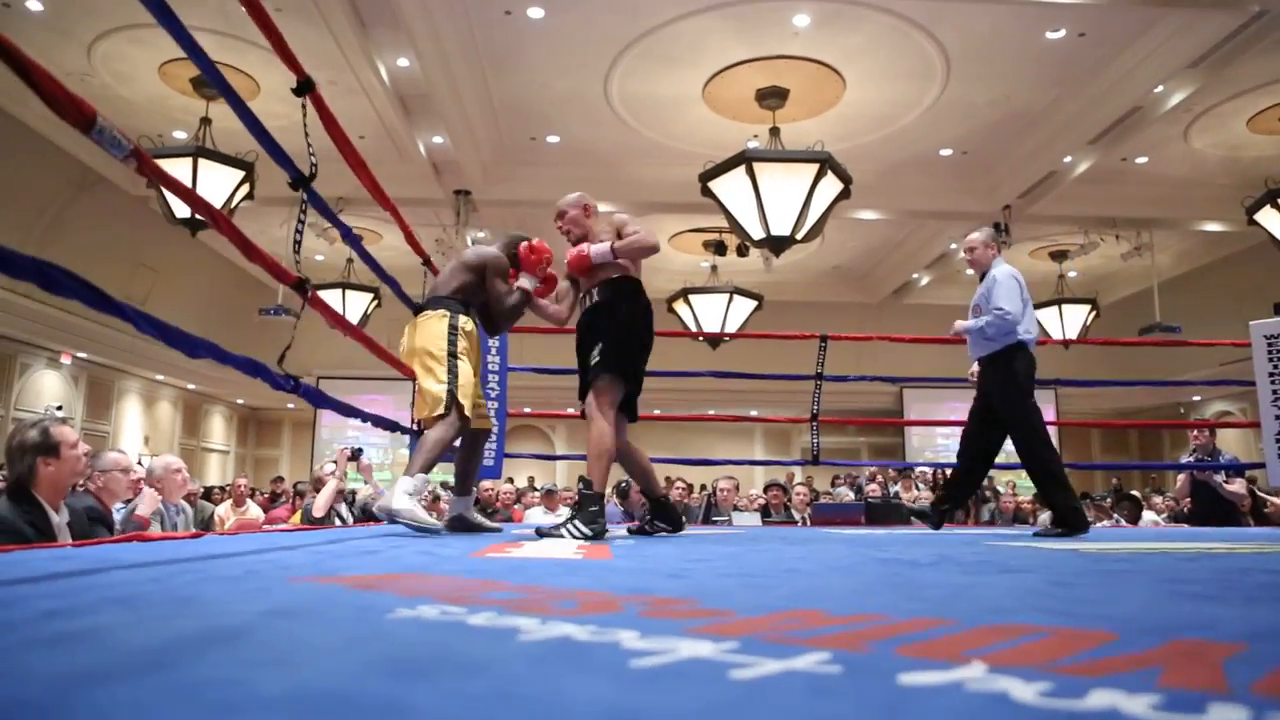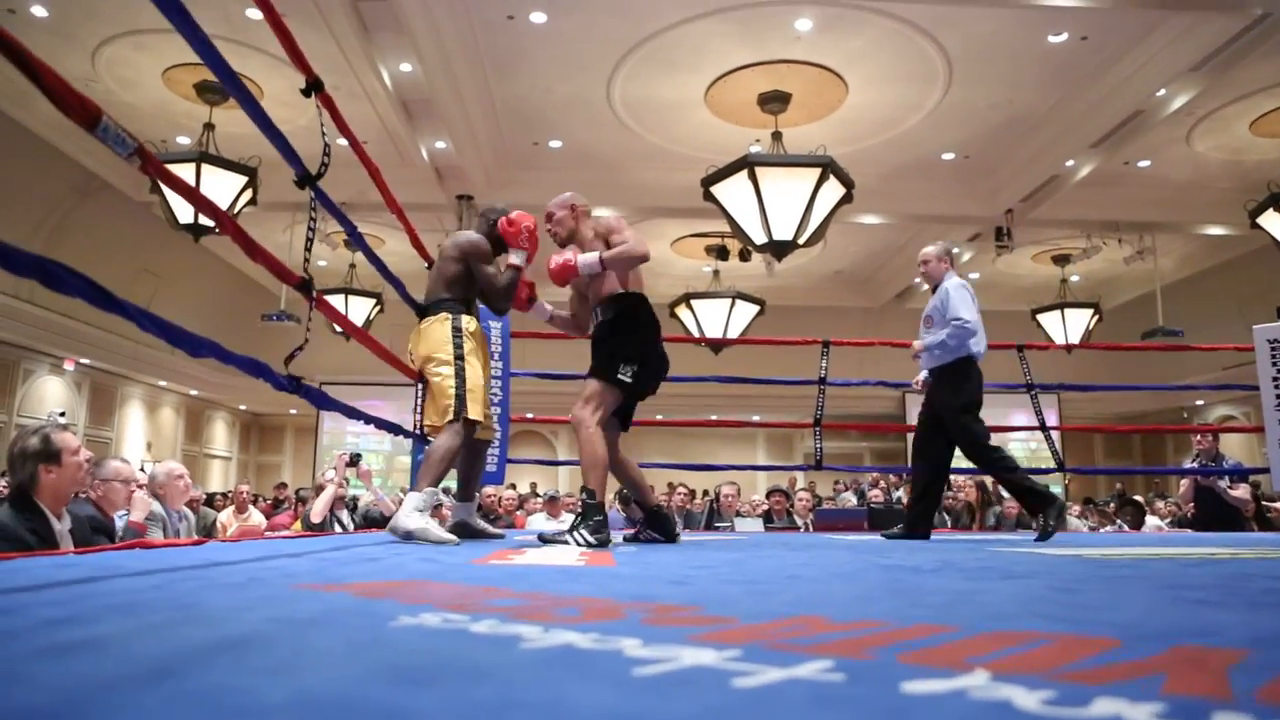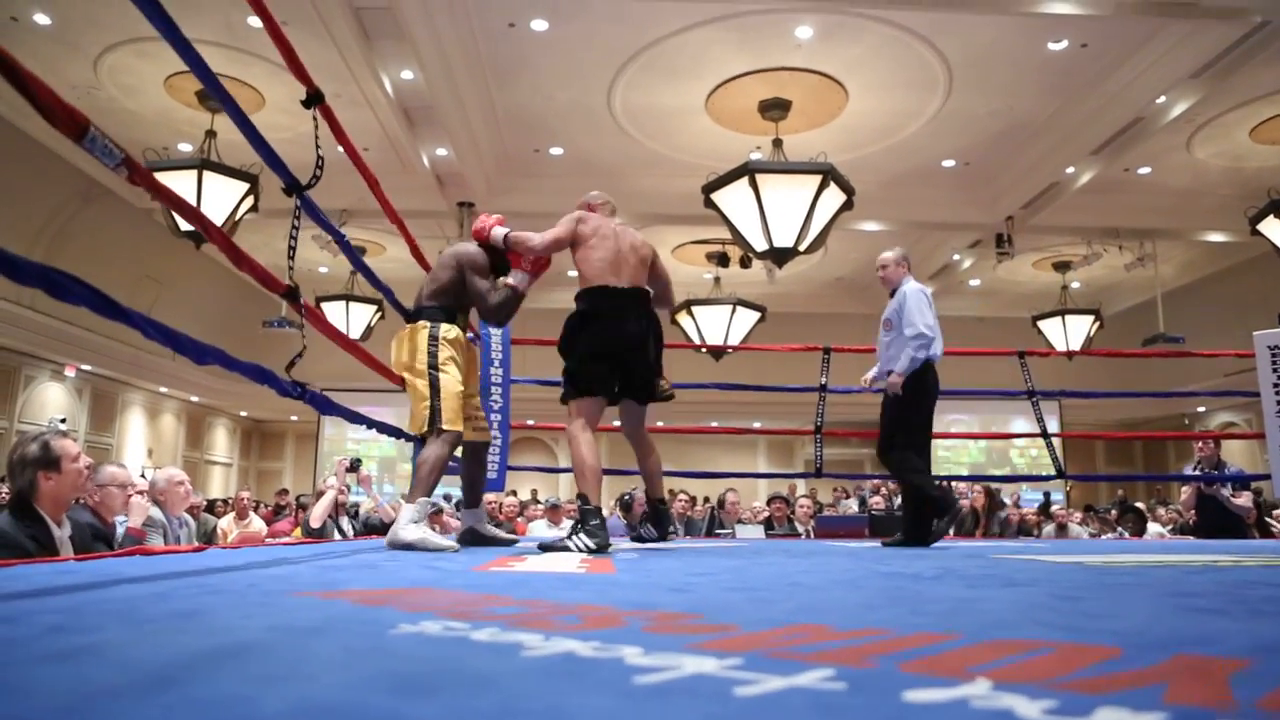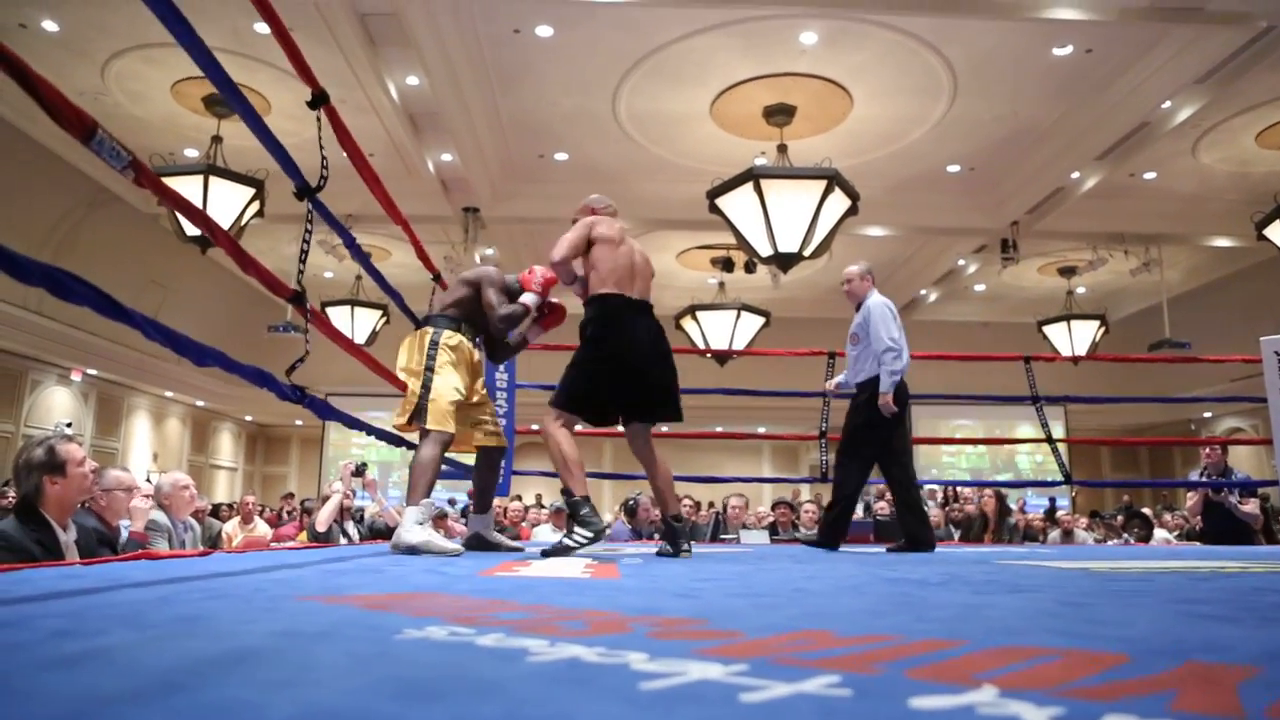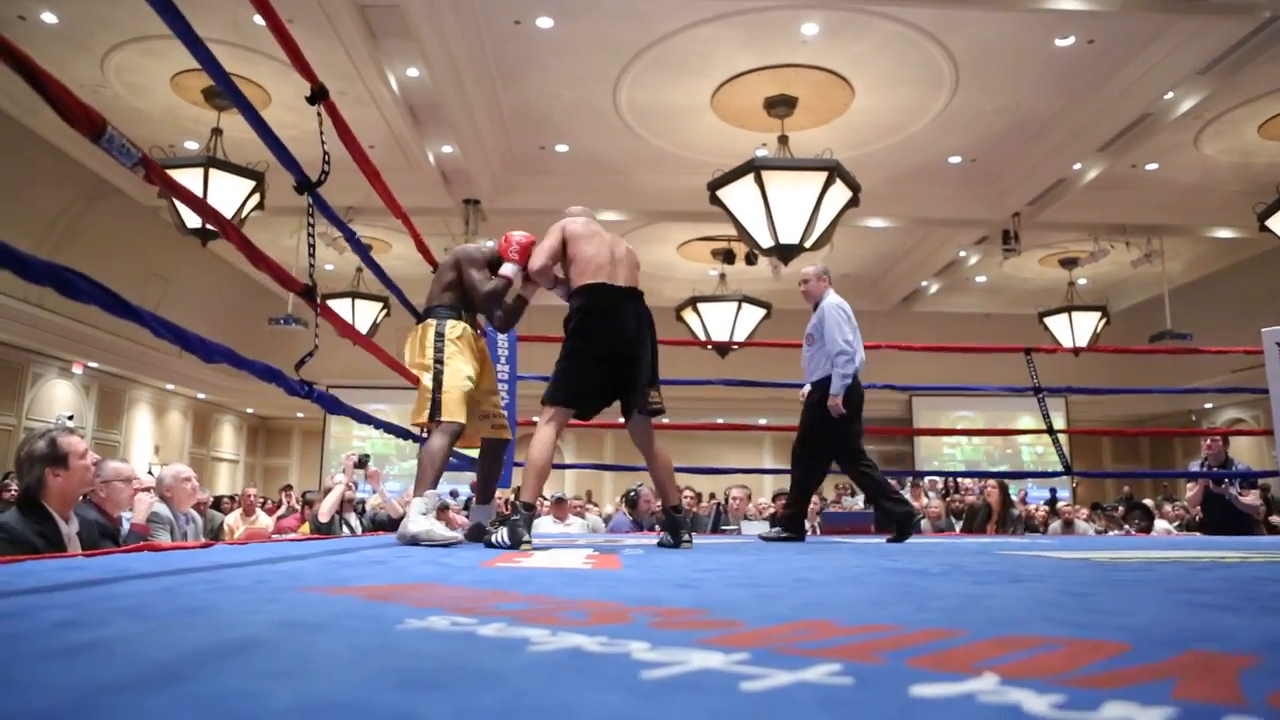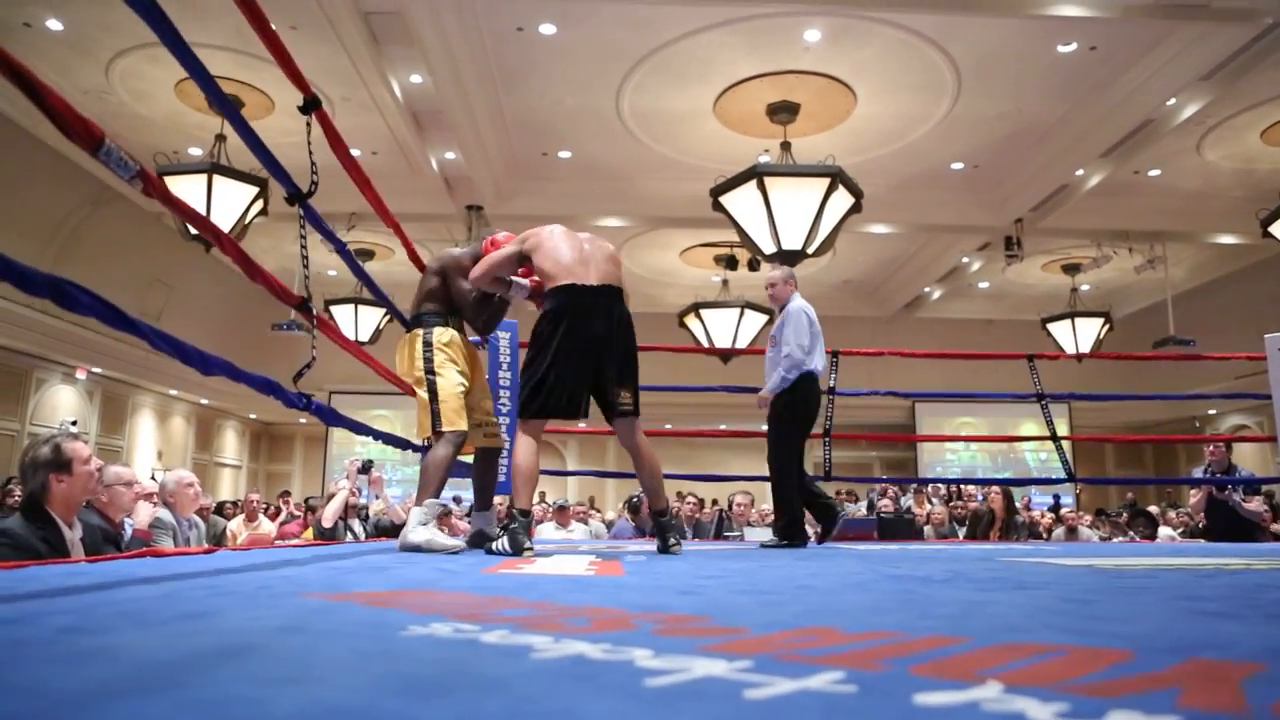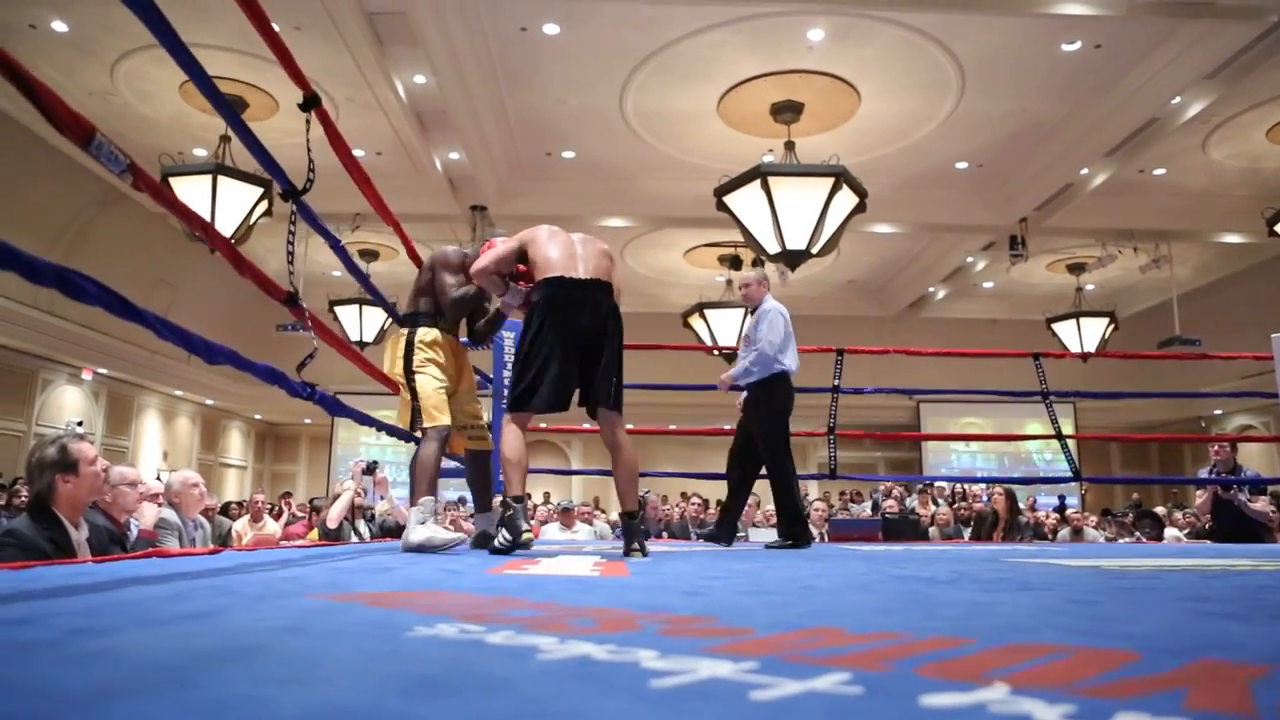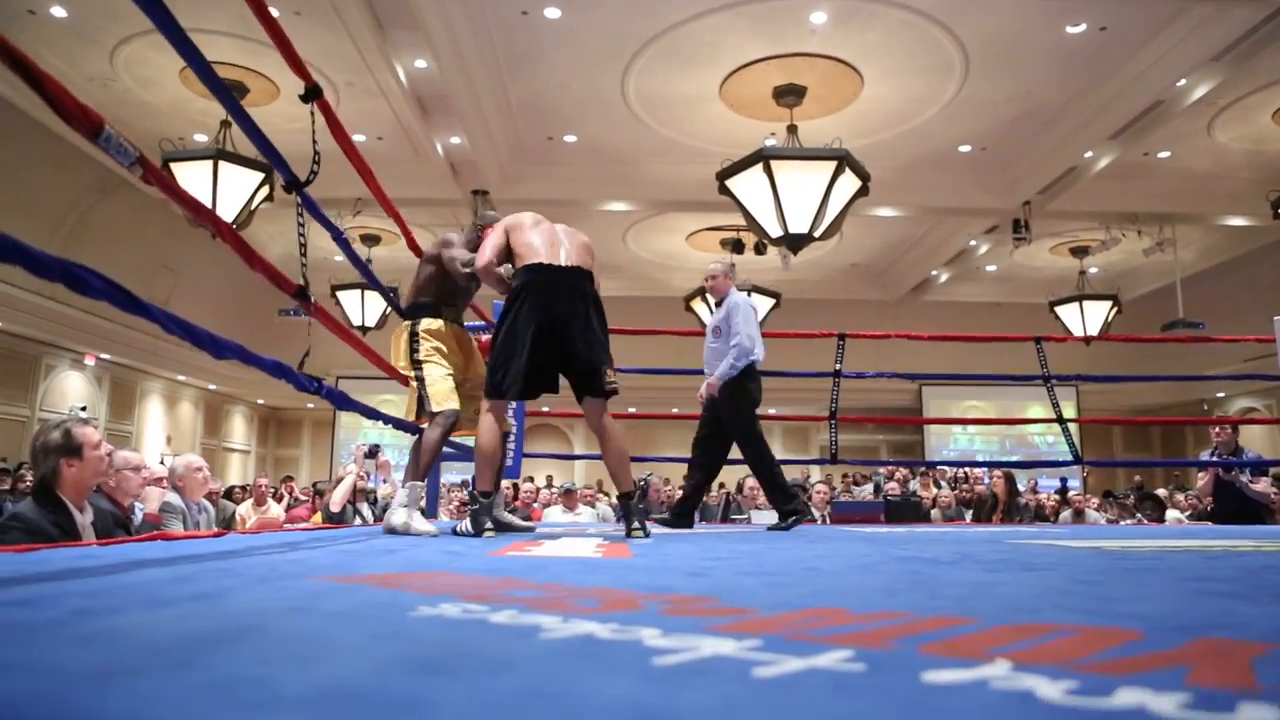
dt=0.2s
person 1, frame 1
left shoulder: (615, 224)
right shoulder: (577, 264)
left elbow: (649, 242)
right elbow: (560, 315)
left wrist: (600, 251)
right wrist: (529, 296)
left hip: (623, 312)
left knee: (598, 407)
right knee: (613, 434)
left ankle: (590, 511)
right ankle: (664, 511)
person 1, frame 2
left shoulder: (600, 227)
right shoulder: (578, 276)
left elbow: (641, 252)
right elbow: (577, 323)
left wrist: (585, 262)
right wrist: (536, 305)
left hip: (629, 329)
right hip: (614, 334)
left knee: (585, 414)
right knee: (605, 443)
left ankle: (594, 519)
right ankle: (657, 520)
person 1, frame 3
left shoulder: (582, 221)
right shoulder: (640, 241)
left elbow: (539, 245)
right elbow: (668, 300)
left wrist: (498, 234)
left hip: (600, 320)
right hip: (641, 327)
left knee: (580, 424)
right knee: (635, 427)
left ankle: (593, 526)
right ankle: (659, 517)
person 1, frame 4
left shoulder: (594, 224)
right shoulder: (639, 253)
left elbow: (557, 260)
left wrist: (575, 280)
left hip: (608, 331)
right hip: (647, 335)
left knee: (555, 423)
right knee: (641, 443)
left ankle: (585, 516)
right ankle: (677, 533)
person 1, frame 5
left shoulder: (569, 226)
right shoulder: (626, 249)
left elbow: (539, 268)
left wrist: (557, 282)
left hip: (595, 319)
right hip: (636, 321)
left knee: (550, 422)
right knee: (644, 435)
left ankle: (521, 521)
right ankle: (676, 524)
person 1, frame 6
left shoulder: (536, 237)
right shoulder: (605, 248)
left elbow: (478, 276)
left wrist: (515, 288)
left hip: (565, 316)
right hip: (612, 318)
left knee: (528, 428)
right knee: (631, 433)
left ankle: (519, 531)
right ankle: (665, 529)
person 1, frame 7
left shoulder: (534, 234)
right shoulder: (600, 248)
left elbow: (480, 269)
left wrist: (512, 296)
left hip: (554, 307)
right hip: (601, 309)
left knee: (515, 419)
right knee: (613, 430)
left ankle: (516, 519)
right ankle: (633, 533)
person 1, frame 8
left shoulder: (516, 222)
right shoulder: (580, 238)
left elbow: (483, 267)
left wrist: (509, 287)
left hip: (534, 293)
right hip: (581, 297)
left knee: (494, 407)
right knee: (598, 413)
left ankle: (481, 513)
right ankle: (631, 514)
person 2, frame 1
left shoulder: (478, 261)
right shoulder: (492, 257)
left elbow: (493, 327)
right elbow: (503, 314)
left wrist: (531, 291)
right wrist: (529, 280)
left hip: (444, 330)
right hip: (444, 327)
left knee: (478, 426)
right knee: (453, 418)
left ankle: (461, 512)
right ankle: (404, 495)
person 2, frame 2
left shoulder: (470, 247)
right shoulder: (474, 242)
left elbow: (498, 305)
right elbow: (500, 298)
left wrist: (519, 256)
right wrist: (518, 254)
left hip: (456, 335)
right hip: (452, 332)
left knee: (480, 430)
right knee: (463, 423)
left ankle: (463, 516)
right ankle: (412, 512)
person 2, frame 3
left shoulder: (476, 260)
right shoulder: (472, 255)
left elbow: (499, 318)
right elbow: (493, 312)
left wrist: (524, 278)
right wrist: (519, 274)
left hip: (447, 344)
right hip: (433, 340)
left knee: (477, 435)
right knee: (446, 433)
left ankle: (473, 523)
right ankle: (408, 523)
person 2, frame 4
left shoulder: (500, 298)
right shoulder: (491, 277)
left elbow: (498, 355)
right elbow: (499, 324)
left wrist: (535, 328)
right wrist: (532, 298)
left hip: (461, 354)
right hip: (441, 346)
left knee: (493, 443)
right knee: (438, 434)
left ankle: (480, 531)
right ankle: (412, 527)
person 2, frame 5
left shoulder: (486, 268)
right shoulder: (472, 254)
left elbow: (503, 323)
right elbow: (485, 300)
left wrist: (527, 289)
right wrist: (513, 267)
left hip: (466, 342)
right hip: (445, 337)
left knee: (496, 432)
right knee: (449, 424)
left ankle: (482, 518)
person 2, frame 6
left shoulder: (473, 273)
right shoulder: (457, 259)
left elbow: (484, 325)
right elbow: (472, 309)
left hip: (457, 350)
right hip: (435, 344)
left knee: (489, 439)
right knee: (452, 433)
left ankle: (484, 525)
person 2, frame 7
left shoulder: (475, 280)
right shoulder: (451, 257)
left elbow: (478, 336)
right elbow: (450, 305)
left wrist: (506, 306)
left hip: (451, 353)
right hip: (421, 344)
left knee: (477, 440)
right knee: (438, 429)
left ankle: (487, 526)
right ankle: (420, 524)
person 2, frame 8
left shoulder: (472, 272)
right shoulder: (452, 242)
right elbow: (463, 271)
left hip: (459, 341)
right hip: (427, 335)
right knee: (444, 417)
left ankle: (493, 511)
right ankle: (403, 510)
person 3, frame 1
left shoulder: (1001, 276)
right shoulder: (989, 281)
left elbow: (1005, 318)
left wrist: (967, 327)
right wrist: (980, 363)
left hip: (1009, 368)
right hip: (996, 371)
left knee: (1032, 442)
right knee: (975, 442)
left ankle: (1070, 516)
right ankle: (941, 509)
person 3, frame 2
left shoulder: (954, 288)
right shoulder: (939, 295)
left elbow: (965, 326)
left wrist: (925, 345)
right wrist: (925, 373)
left hip: (957, 379)
right hip: (945, 380)
left knee: (977, 447)
right knee: (928, 451)
left ankle: (1043, 504)
right ankle: (916, 523)
person 3, frame 3
left shoulder: (912, 293)
right shoulder: (898, 299)
left elbow: (922, 335)
left wrist: (900, 373)
right wrist: (876, 373)
left hip: (912, 385)
right hip: (912, 385)
left knee: (893, 451)
right knee: (911, 453)
left ankle: (943, 504)
right ankle: (916, 530)
person 3, frame 4
left shoulder: (876, 306)
right shoulder: (865, 312)
left elbow: (890, 350)
left wrist: (885, 390)
right wrist: (839, 380)
left hip: (876, 395)
right hip: (875, 394)
left knee: (851, 461)
right knee: (896, 466)
left ankle: (831, 533)
right ankle: (918, 536)
person 3, frame 5
left shoulder: (831, 307)
right shoulder: (825, 310)
left elbow: (842, 352)
left wrist: (836, 392)
right wrist: (810, 389)
left hip: (833, 394)
right hip: (832, 392)
left knee: (807, 457)
right knee: (852, 459)
left ankle: (792, 525)
right ankle: (900, 516)
person 3, frame 6
left shoulder: (796, 311)
right shoulder: (789, 314)
left elbow: (795, 357)
left wrist: (771, 389)
right wrist: (775, 390)
left hip: (795, 394)
right hip: (793, 394)
left knee: (784, 464)
right knee: (786, 463)
left ankle: (788, 532)
right ankle: (826, 509)
person 3, frame 7
left shoulder: (771, 311)
right shoulder: (759, 315)
left elbow: (766, 352)
left wrist: (733, 375)
right wrist: (746, 393)
left hip: (771, 393)
right hip: (760, 395)
left knee: (777, 463)
right knee: (741, 462)
left ankle: (796, 533)
right ankle: (724, 528)
person 3, frame 8
left shoulder: (739, 303)
right shoulder: (721, 310)
left elbow: (744, 345)
left wrist: (719, 377)
right wrist: (707, 383)
left hip: (735, 387)
right hip: (723, 388)
left knee: (753, 448)
right knee: (704, 449)
left ankle: (791, 506)
right ankle: (682, 512)
